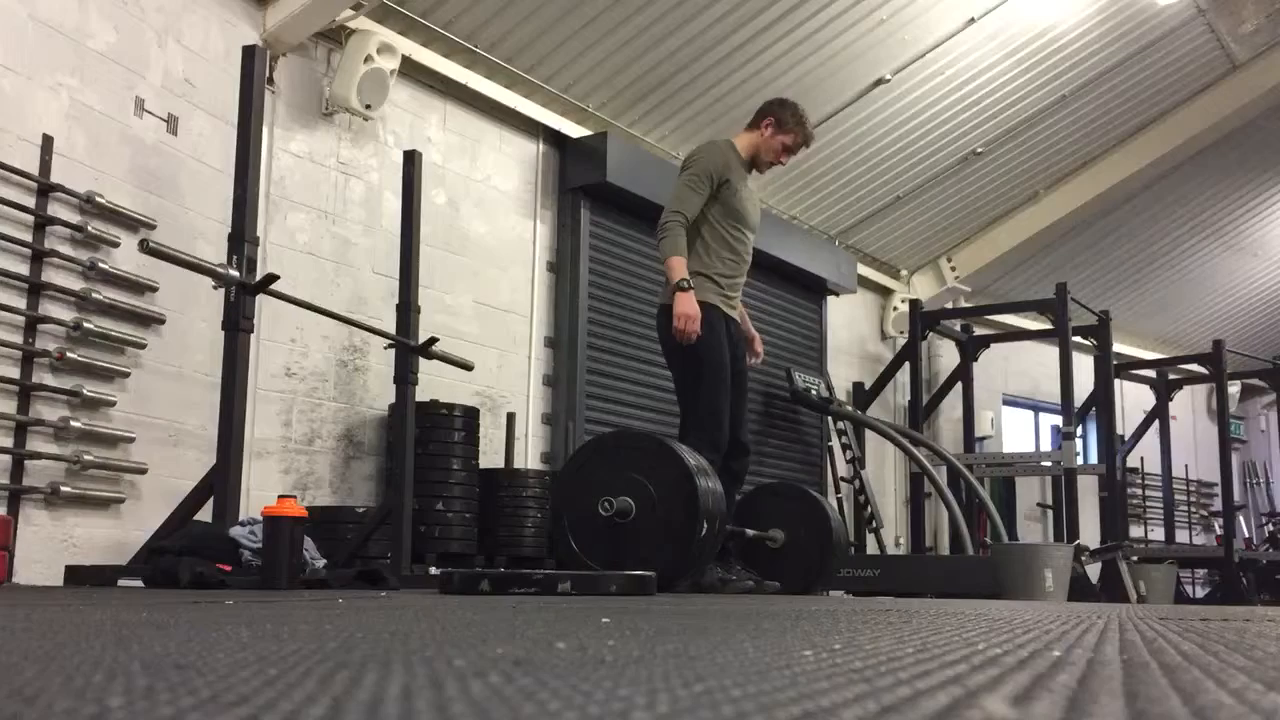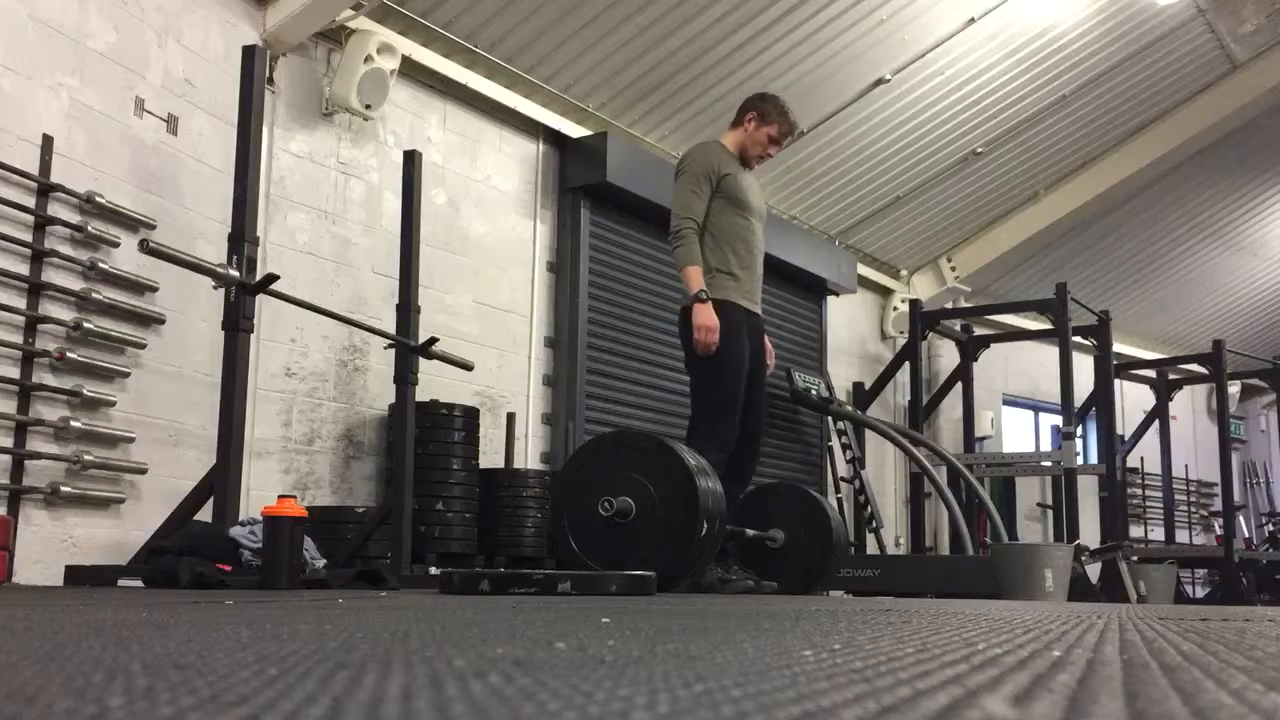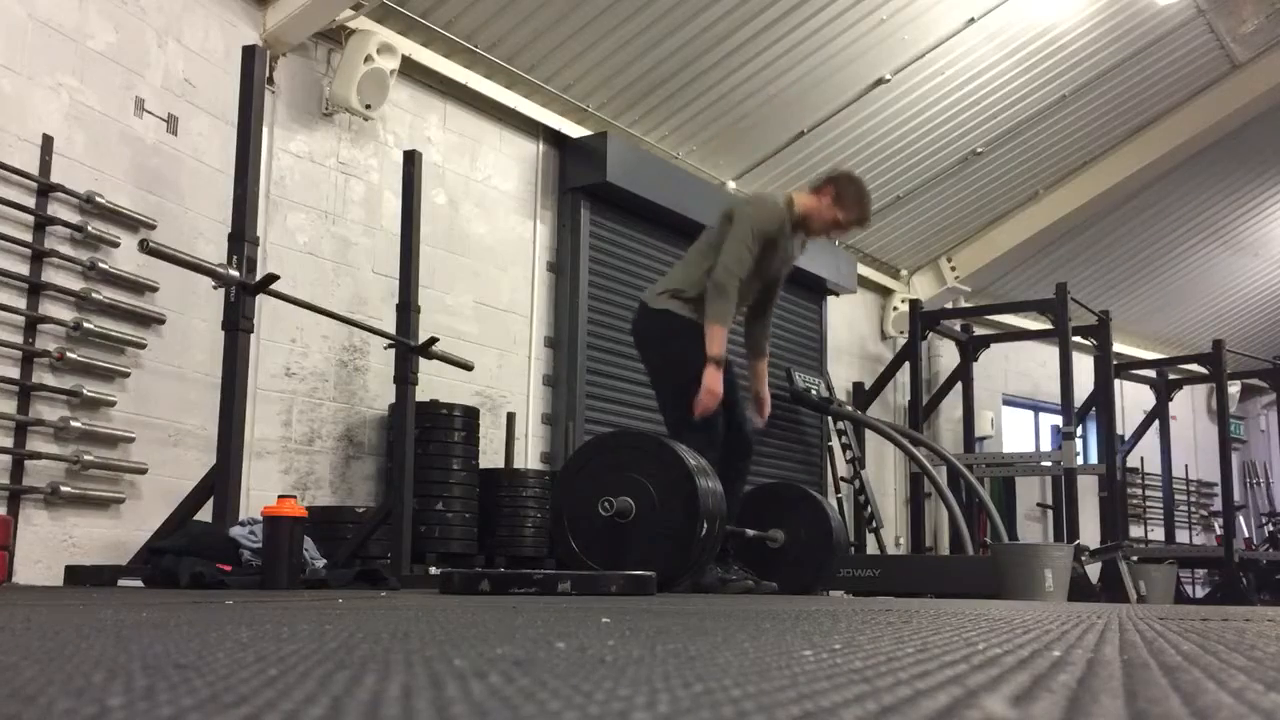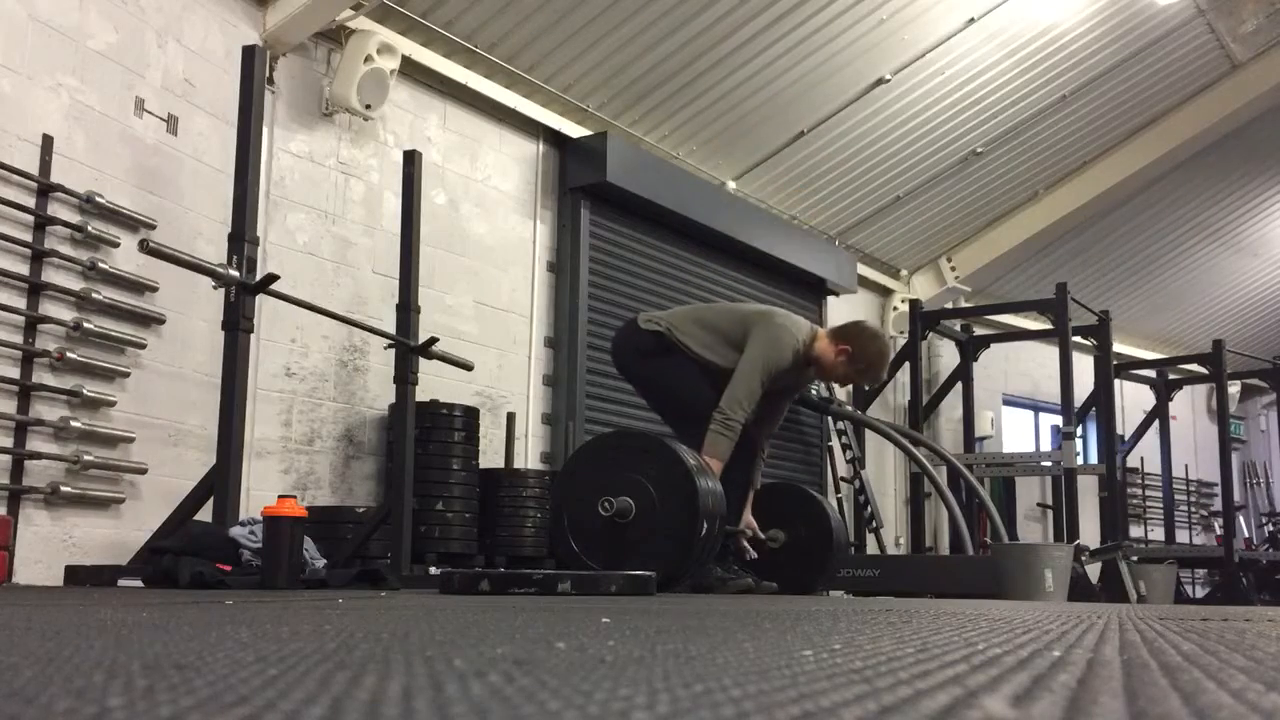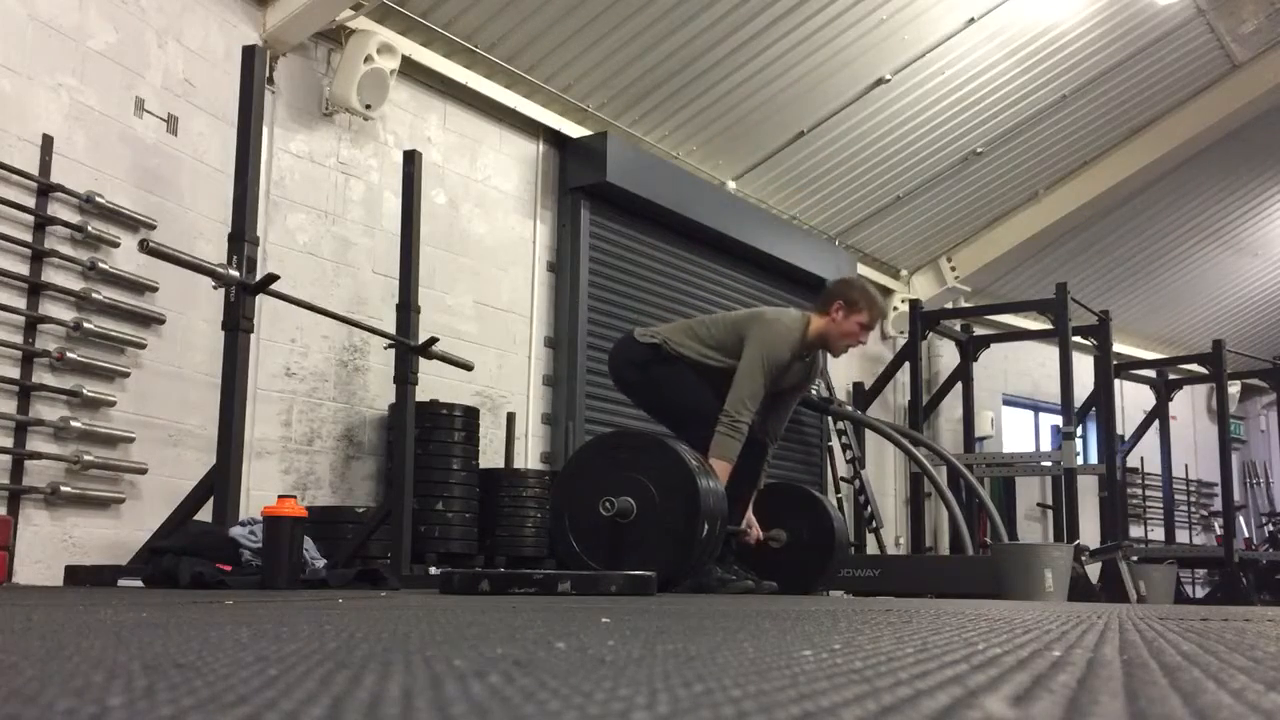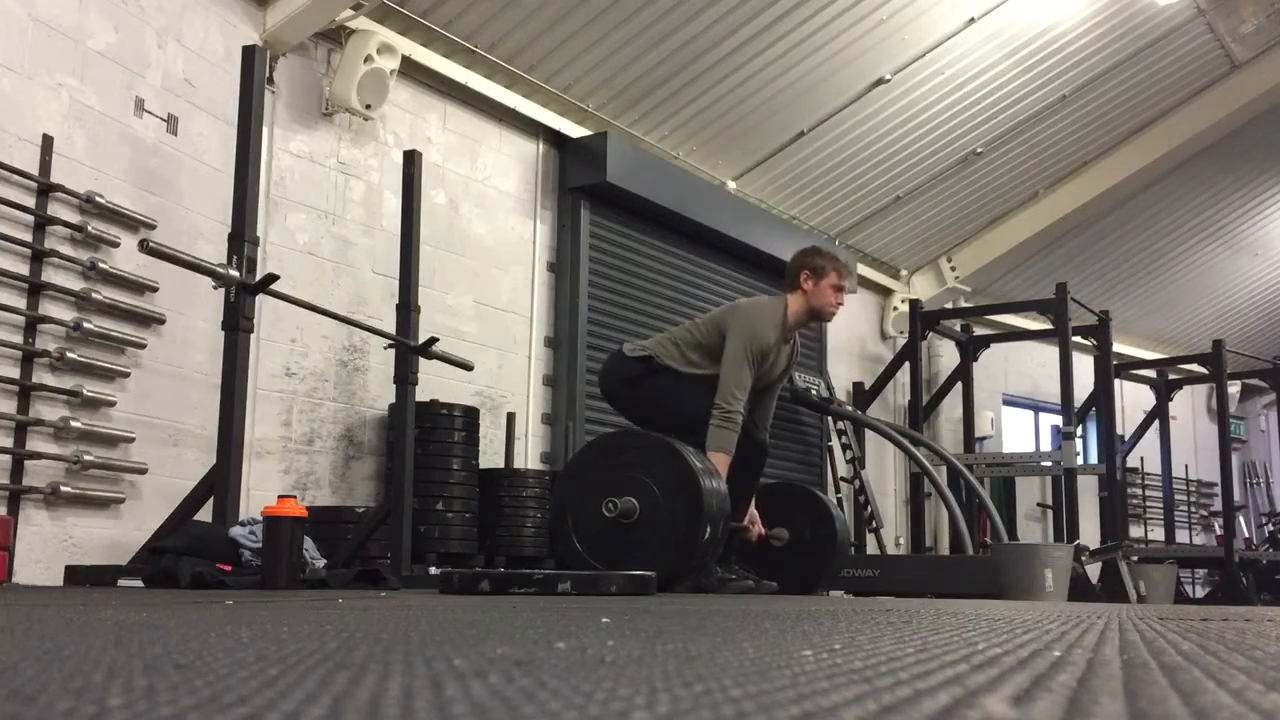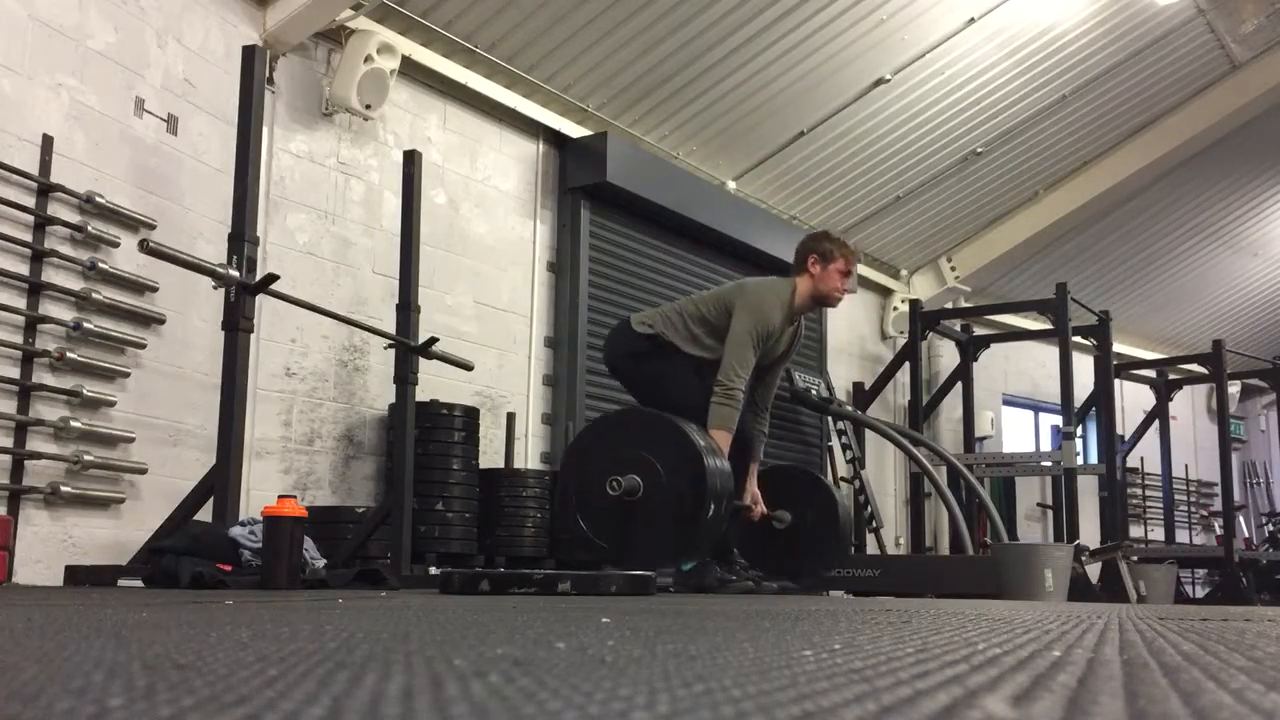
dt=0.5s
person 1, frame 1
left shoulder: (744, 186)
right shoulder: (712, 157)
right elbow: (672, 225)
left wrist: (746, 324)
right wrist: (682, 288)
left hip: (722, 322)
right hip: (694, 317)
left knee: (733, 445)
right knee: (705, 438)
left ankle: (719, 555)
person 1, frame 2
left shoulder: (747, 181)
right shoulder: (706, 159)
right elbow: (684, 233)
left wrist: (760, 328)
right wrist: (700, 299)
left hip: (745, 319)
right hip: (715, 315)
left knee: (744, 446)
right knee: (713, 440)
left ankle: (718, 556)
person 1, frame 3
left shoulder: (795, 240)
right shoulder: (762, 212)
left elbow: (758, 316)
right elbow: (723, 285)
left wrist: (761, 383)
right wrist: (715, 363)
left hip: (693, 329)
right hip: (667, 321)
left knee: (736, 443)
right knee: (701, 438)
left ankle: (714, 555)
person 1, frame 4
left shoulder: (802, 367)
right shoulder: (782, 340)
left elbow: (759, 436)
right elbow: (729, 416)
left wrist: (742, 509)
left hip: (679, 354)
right hip: (646, 344)
left knee: (741, 444)
right knee: (711, 436)
left ankle: (719, 558)
person 1, frame 5
left shoulder: (811, 363)
right shoulder: (777, 333)
left elbow: (768, 435)
right elbow: (735, 418)
left wrist: (744, 508)
left hip: (679, 367)
right hip: (643, 357)
left knee: (752, 444)
right knee: (717, 436)
left ankle: (718, 559)
person 1, frame 6
left shoulder: (788, 347)
right shoulder: (757, 320)
left elbow: (757, 424)
right elbow: (727, 411)
left wrist: (746, 504)
left hip: (670, 381)
right hip: (633, 372)
left knee: (750, 447)
right knee: (719, 436)
left ankle: (718, 559)
person 1, frame 7
left shoulder: (794, 327)
right shoulder: (763, 301)
left elbow: (758, 408)
right elbow: (729, 389)
left wrist: (750, 482)
left hip: (675, 357)
right hip: (639, 345)
left knee: (734, 445)
right knee: (704, 434)
left ankle: (721, 560)
right ankle: (694, 566)
